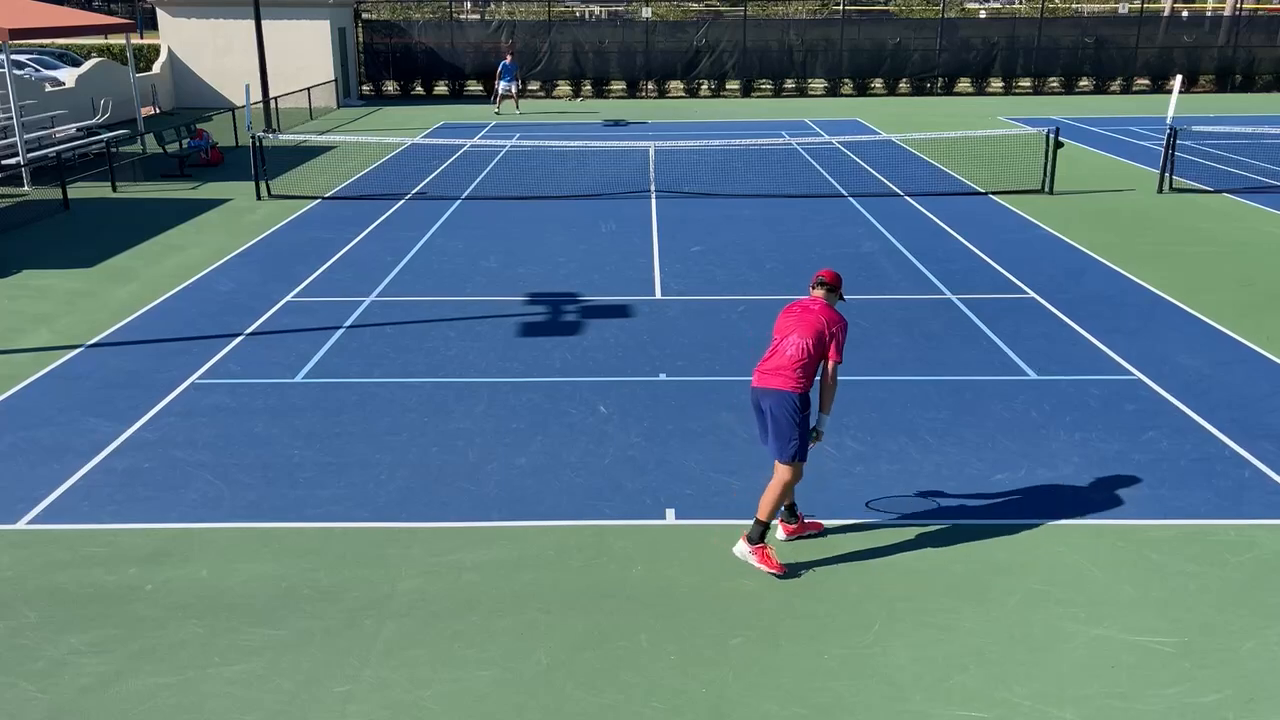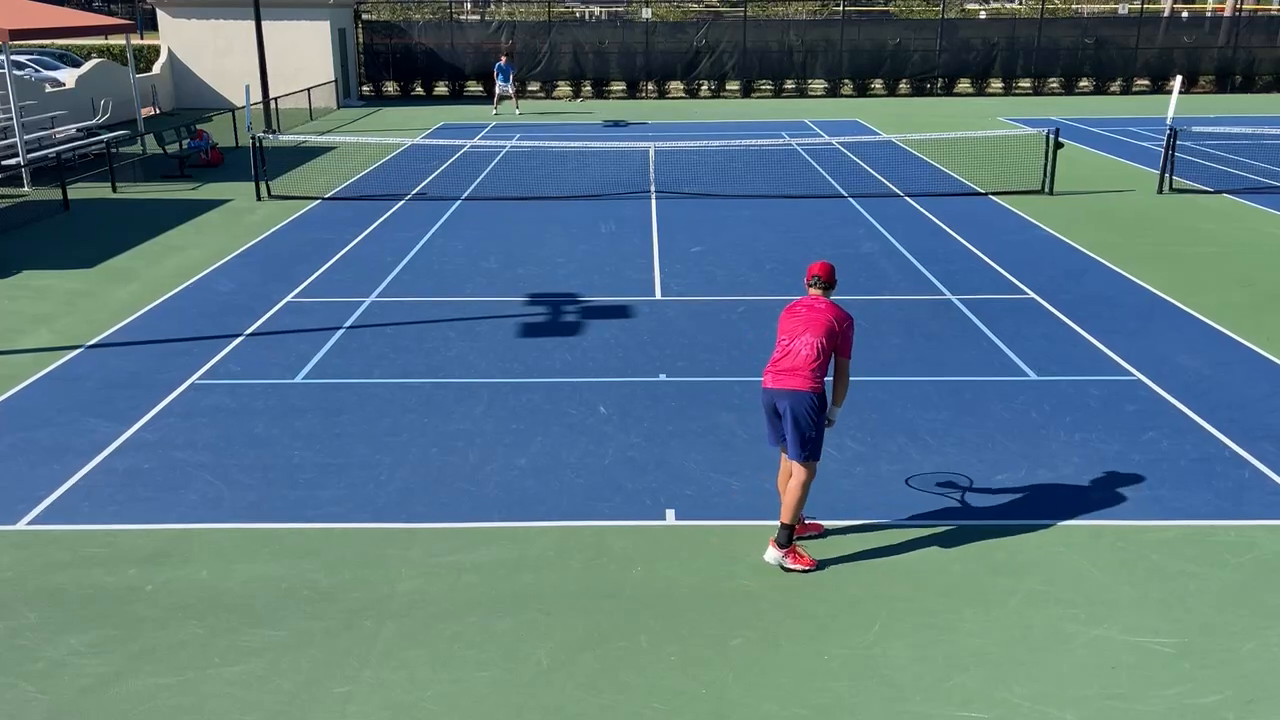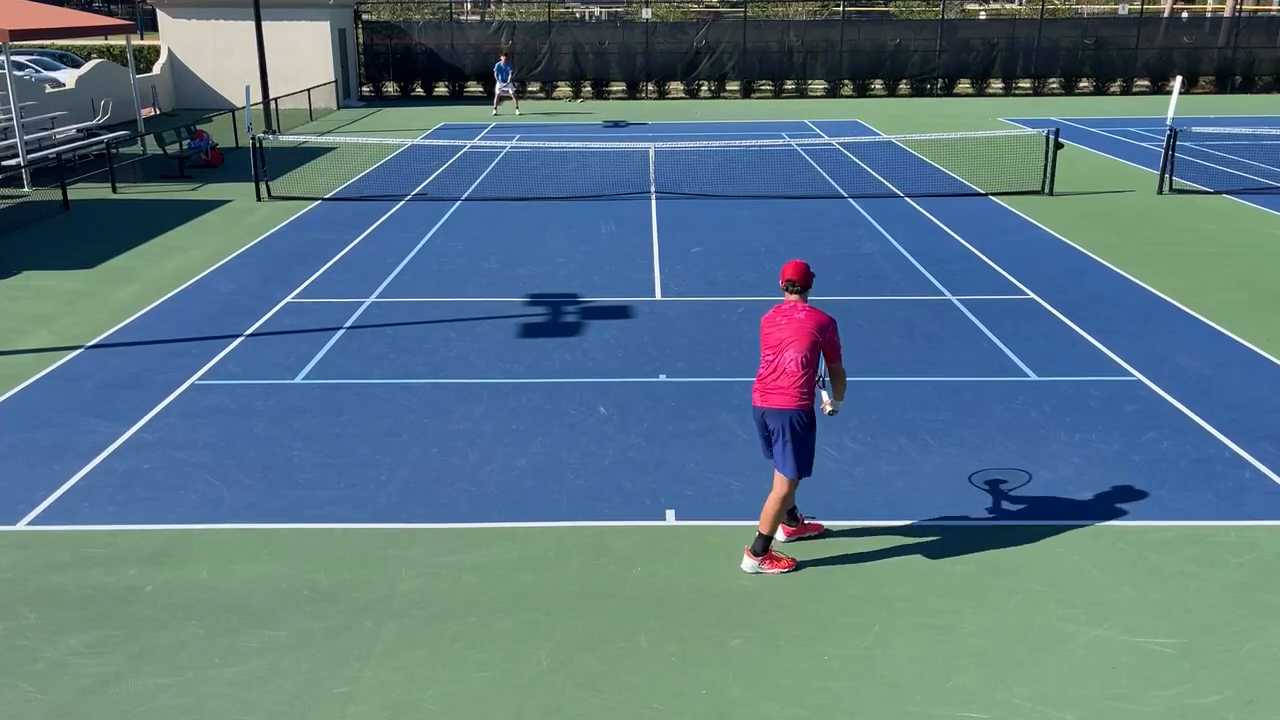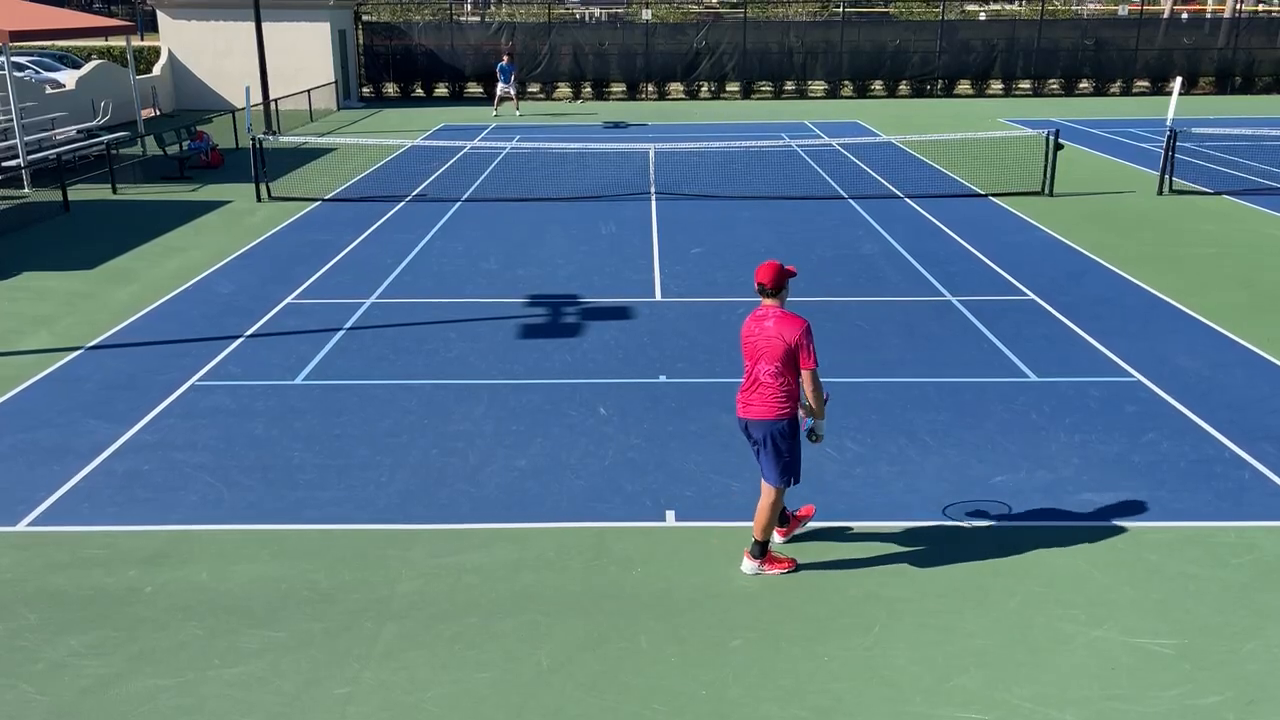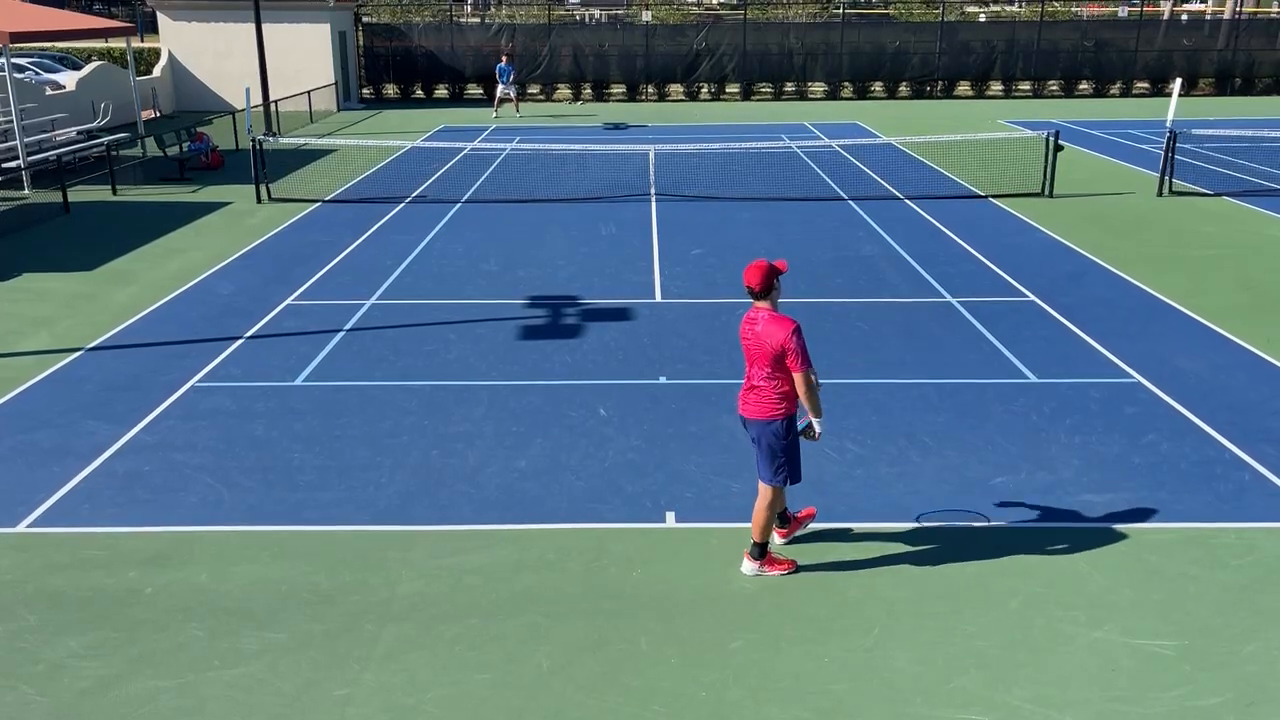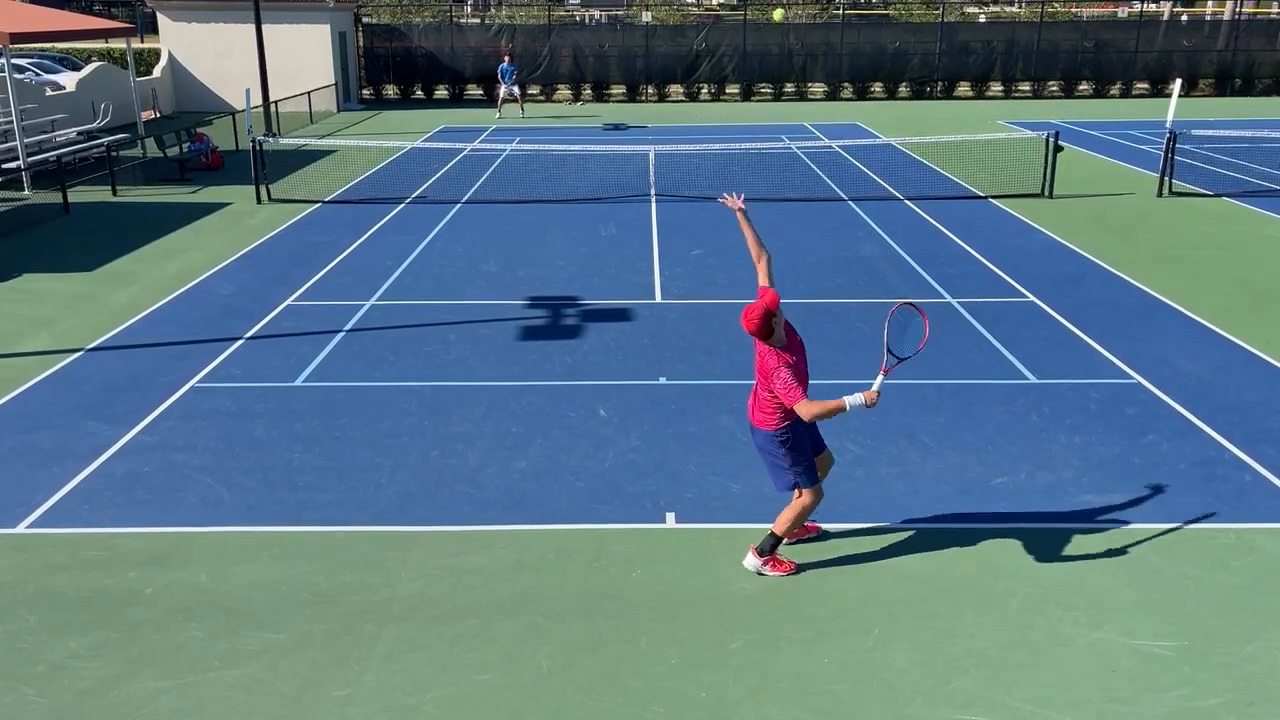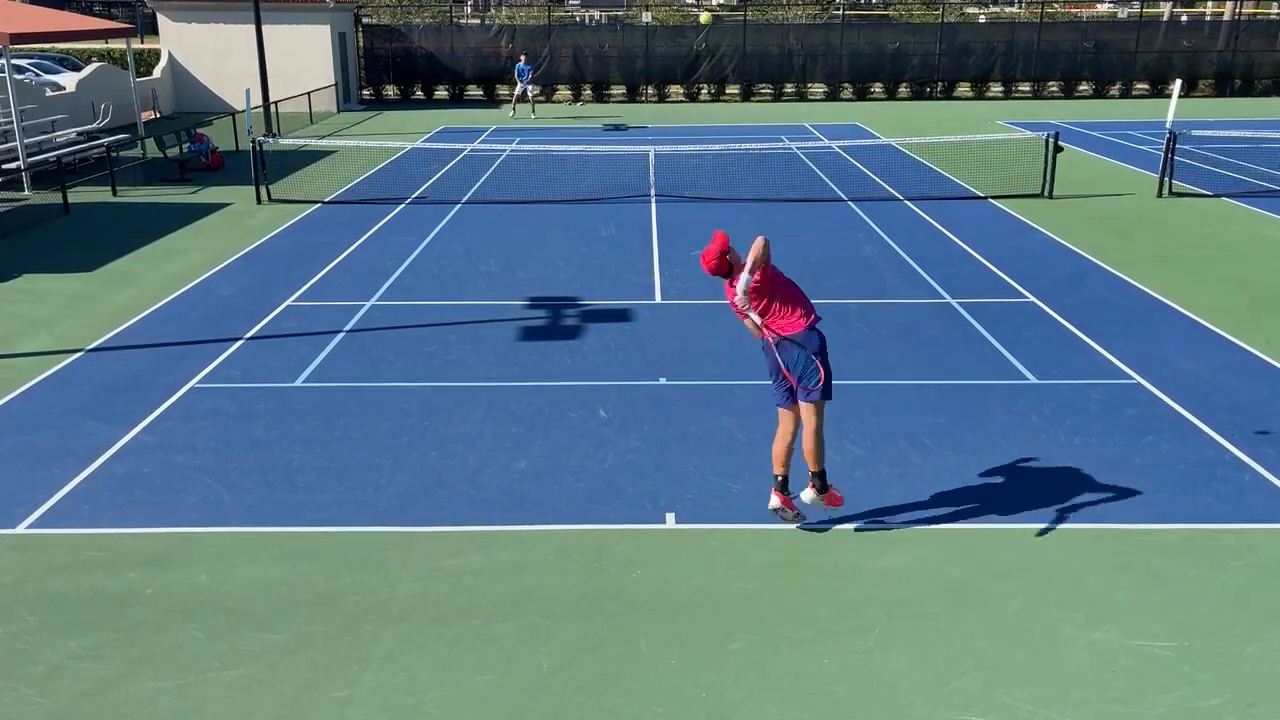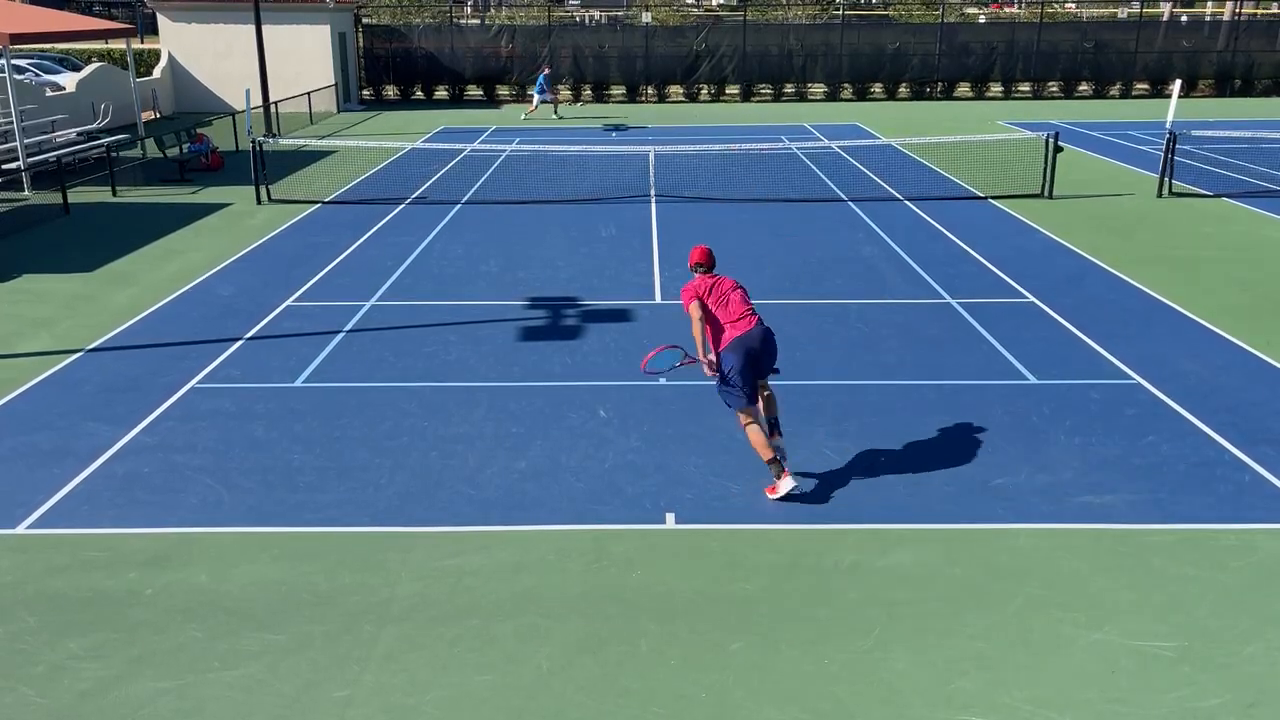
dt=0.5s
person 1, frame 1
left shoulder: (789, 310)
right shoulder: (836, 321)
right elbow: (829, 377)
right wrist: (821, 422)
left hip: (759, 385)
right hip: (786, 392)
left knee: (784, 457)
right knee: (790, 472)
left ankle: (790, 521)
right ankle: (752, 542)
person 1, frame 2
left shoulder: (790, 310)
right shoulder: (842, 318)
right elbow: (841, 371)
right wrist: (834, 411)
left hip: (771, 386)
right hip: (803, 392)
left knee: (789, 457)
right knee: (804, 470)
left ankle: (793, 523)
right ankle: (781, 545)
person 1, frame 3
left shoulder: (768, 318)
right shoulder: (824, 322)
right elbow: (836, 373)
right wrist: (837, 401)
left hip: (761, 403)
right hip: (792, 408)
left knee: (782, 468)
right knee: (786, 481)
left ankle: (791, 523)
right ankle: (757, 554)
person 1, frame 4
left shoulder: (749, 323)
right shoulder: (798, 327)
right elbow: (811, 384)
left wrist: (799, 405)
right wrist: (819, 421)
left hip: (746, 411)
right hip: (775, 417)
left knee: (771, 474)
right knee: (773, 487)
left ankle: (783, 523)
right ankle: (756, 557)
person 1, frame 5
left shoulder: (751, 319)
right shoulder: (788, 331)
right elbow: (804, 388)
left wrist: (806, 370)
right wrist: (817, 420)
left hip: (750, 409)
right hip: (773, 417)
left knee: (776, 476)
right knee: (770, 486)
left ankle: (784, 523)
right ankle: (756, 558)
person 1, frame 6
left shoulder: (764, 317)
right shoulder: (779, 365)
left elbow: (761, 260)
right elbow: (807, 411)
left wrist: (741, 216)
right wrist: (856, 400)
left hip: (783, 419)
right hip: (777, 429)
left knee: (823, 462)
right knee: (810, 495)
left ankle: (792, 528)
right ankle: (761, 554)
person 1, frame 7
left shoulder: (735, 295)
right elbow: (761, 244)
right hip: (804, 337)
left knee: (788, 421)
right knee: (811, 414)
left ankle: (780, 494)
right ankle: (818, 487)
person 1, frame 8
left shoulder: (692, 287)
right shoulder: (734, 283)
left elbow: (699, 318)
left wrist: (703, 355)
left hip: (733, 349)
right hip: (763, 336)
left knee: (748, 418)
right knee: (761, 387)
left ankle: (781, 475)
right ankle: (775, 435)
